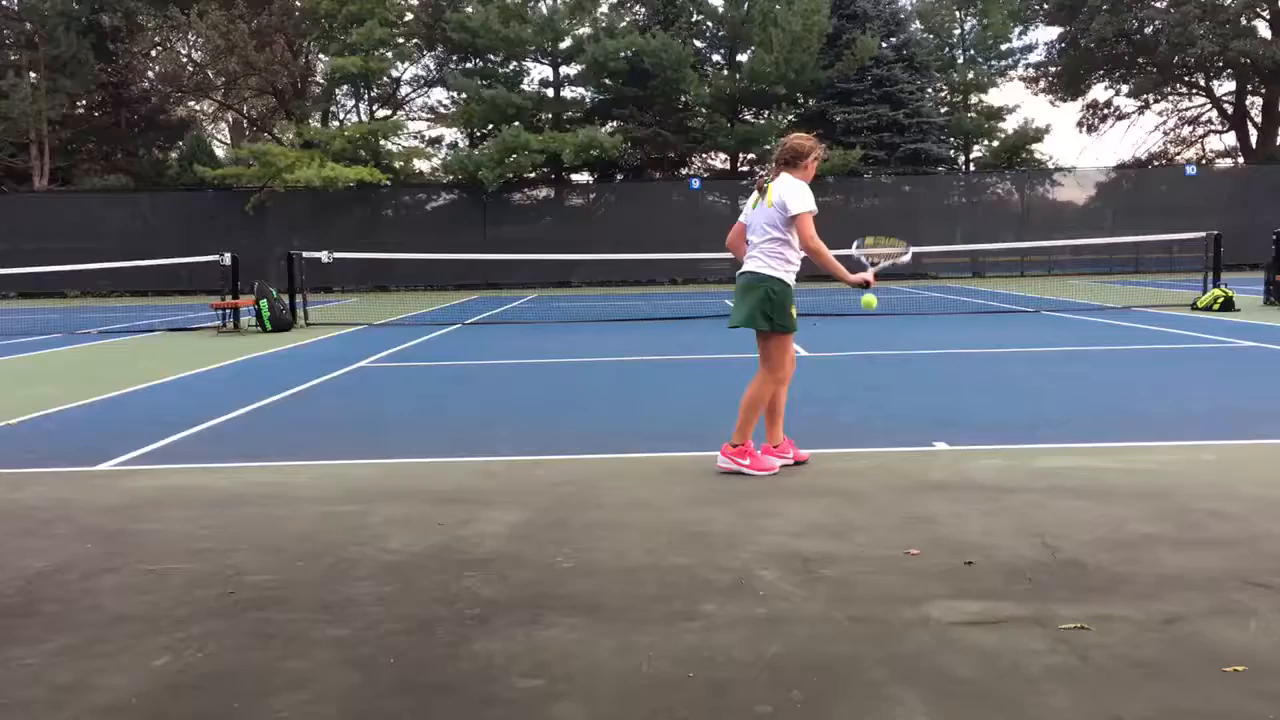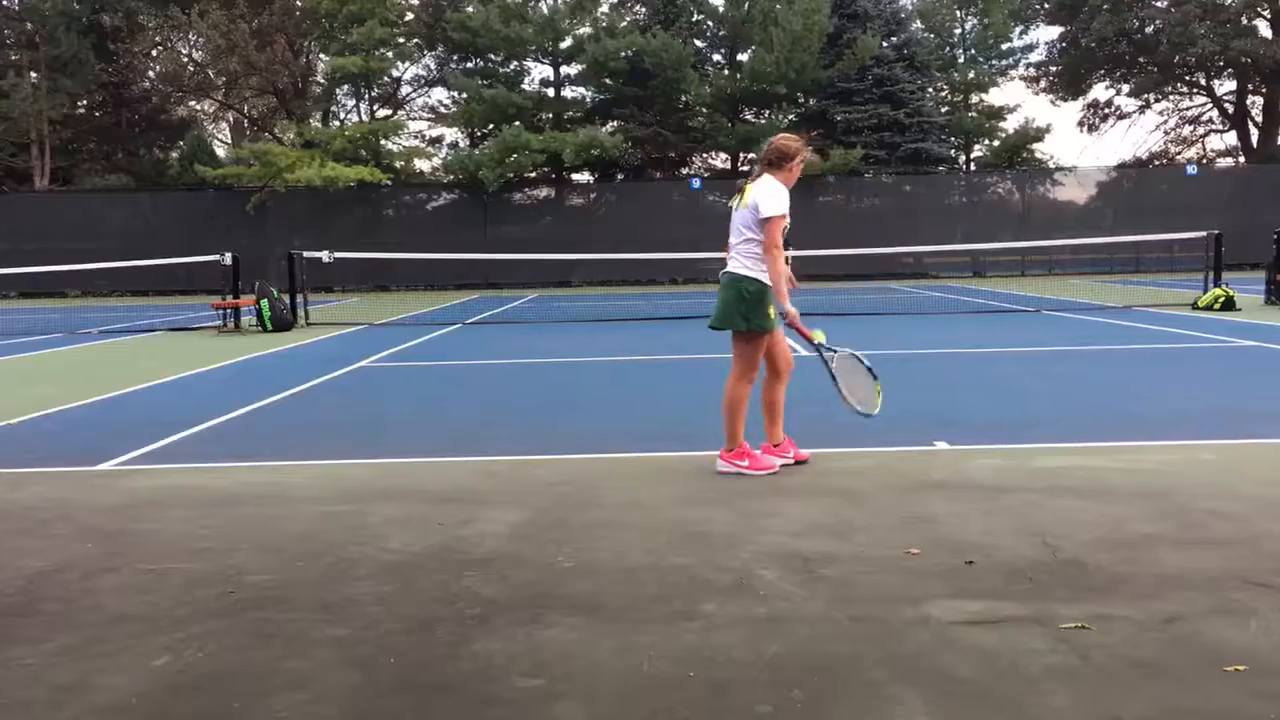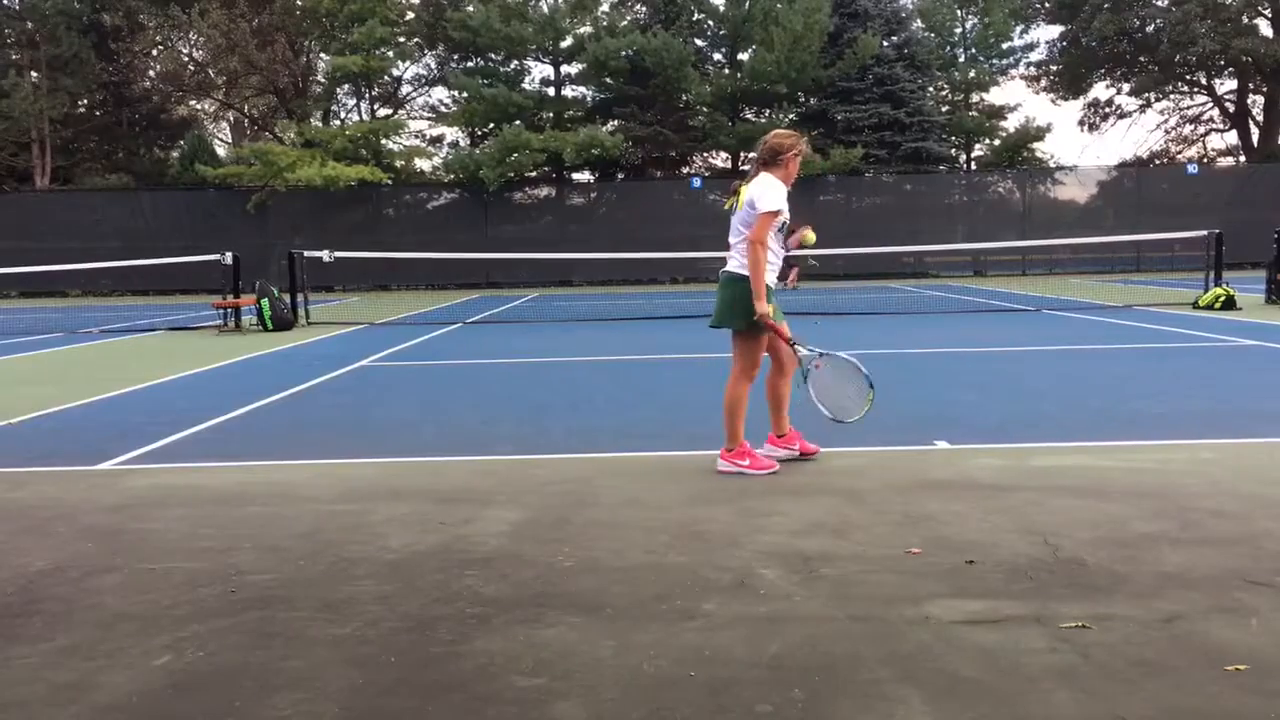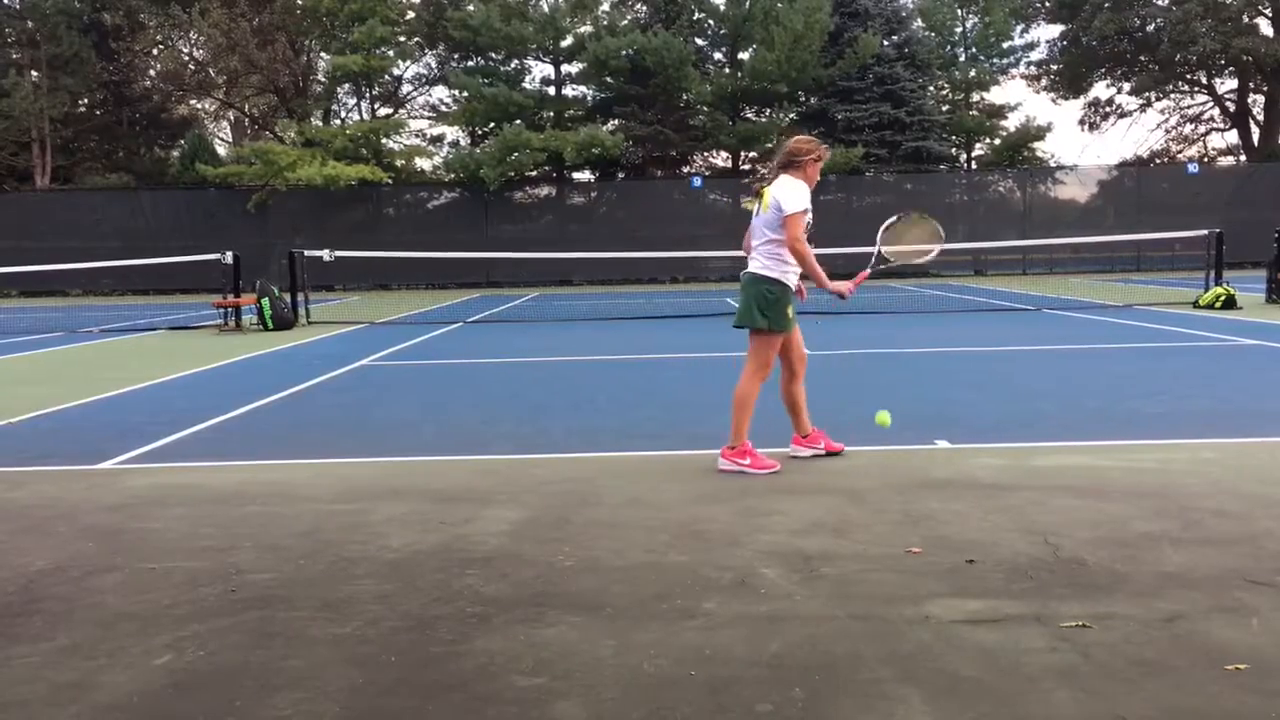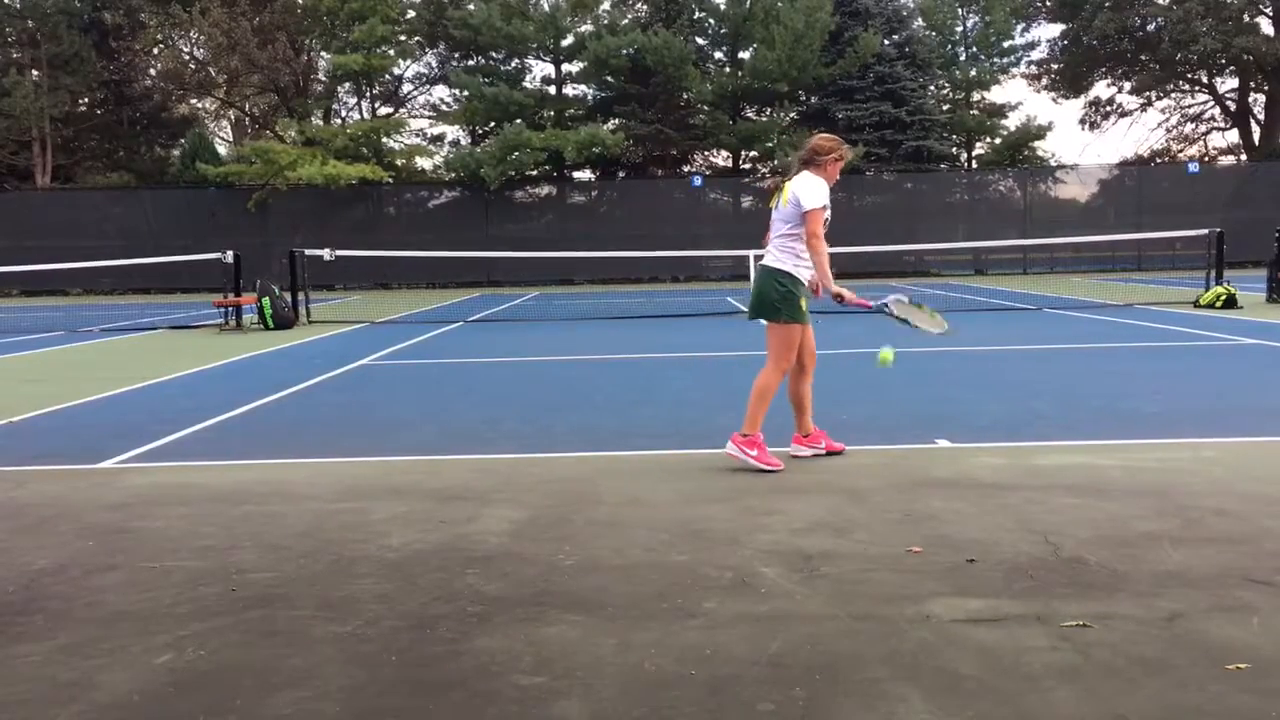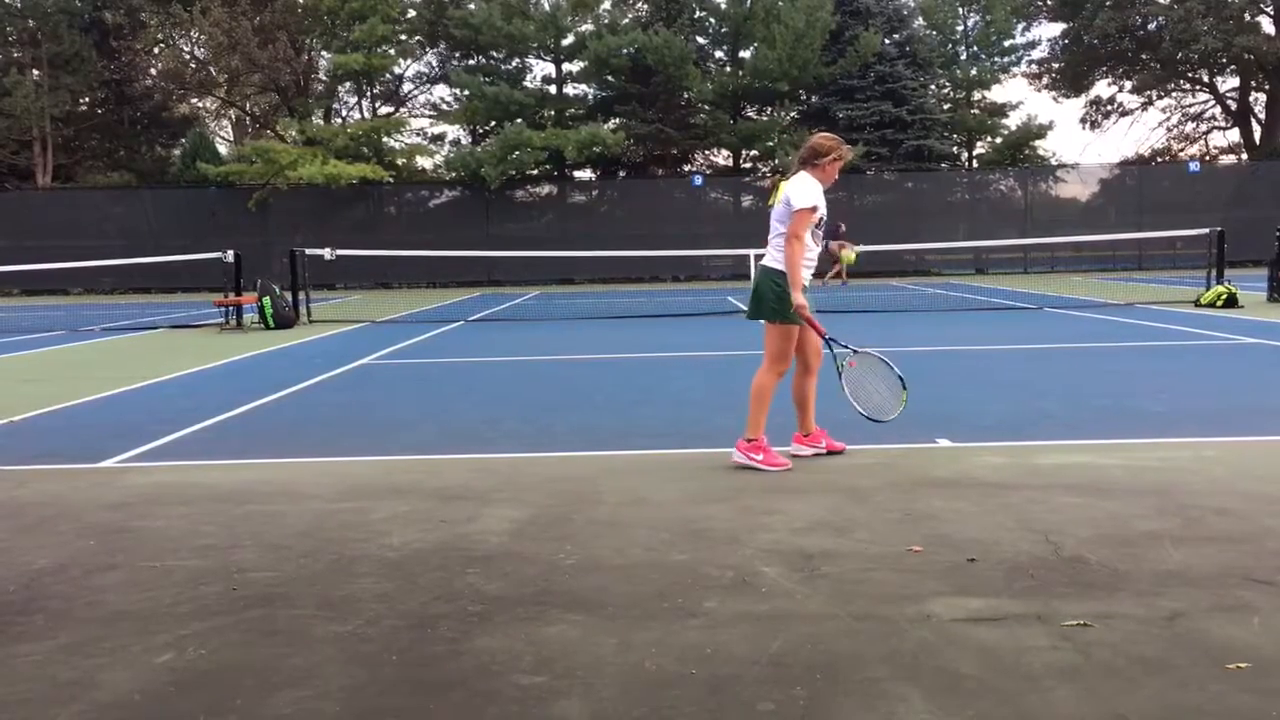
dt=0.3s
person 1, frame 1
left shoulder: (762, 191)
right shoulder: (796, 189)
left elbow: (733, 241)
right elbow: (810, 244)
right wrist: (849, 277)
left hip: (754, 281)
right hip: (772, 286)
left knee: (783, 369)
right knee: (771, 373)
left ankle: (776, 445)
right ankle: (736, 449)
person 1, frame 2
left shoulder: (752, 189)
right shoulder: (774, 190)
left elbow: (745, 245)
right elbow: (772, 248)
left wrist: (780, 273)
right wrist: (784, 300)
left hip: (747, 286)
right hip: (750, 287)
left knee: (782, 364)
right knee: (746, 373)
left ankle: (776, 445)
right ankle: (733, 452)
person 1, frame 3
left shoulder: (756, 186)
right shoulder: (771, 187)
right elbow: (755, 243)
left wrist: (785, 243)
right wrist: (761, 298)
left hip: (747, 284)
right hip: (747, 286)
left knee: (785, 359)
right knee: (746, 371)
left ankle: (782, 438)
right ankle: (732, 452)
person 1, frame 4
left shoulder: (773, 189)
right shoulder: (795, 189)
left elbow: (748, 243)
right elbow: (795, 243)
right wrist: (826, 284)
left hip: (768, 284)
right hip: (771, 287)
left knee: (796, 363)
right knee: (758, 370)
left ankle: (805, 437)
right ankle: (736, 450)
person 1, frame 5
left shoulder: (794, 185)
right shoulder: (814, 185)
right elbow: (814, 239)
left wrist: (811, 277)
right wrist: (828, 284)
left hip: (783, 278)
right hip: (783, 281)
left knee: (805, 360)
right knee: (779, 365)
left ankle: (806, 436)
right ankle: (747, 438)
person 1, frame 6
left shoulder: (799, 184)
right shoulder: (808, 186)
right elbow: (794, 240)
right wrist: (796, 291)
left hip: (784, 281)
right hip: (781, 282)
left knee: (811, 359)
right knee: (775, 365)
left ankle: (807, 435)
right ankle: (751, 444)
